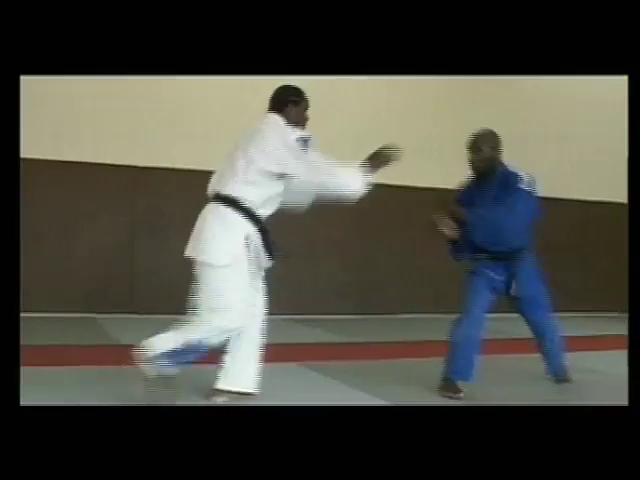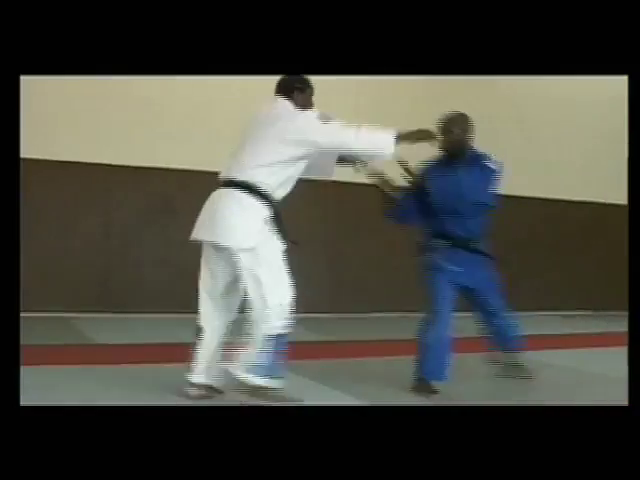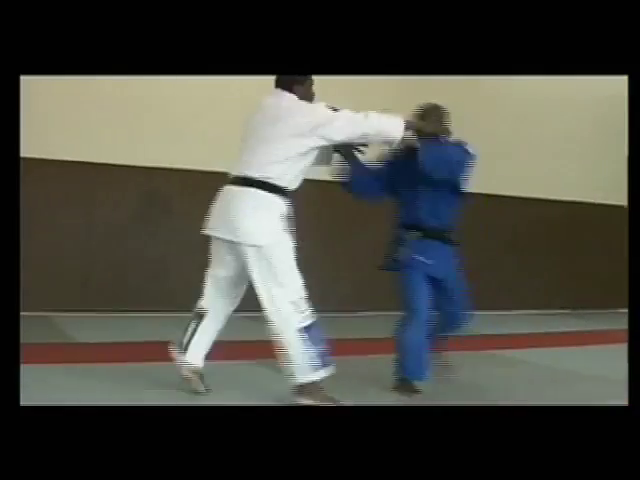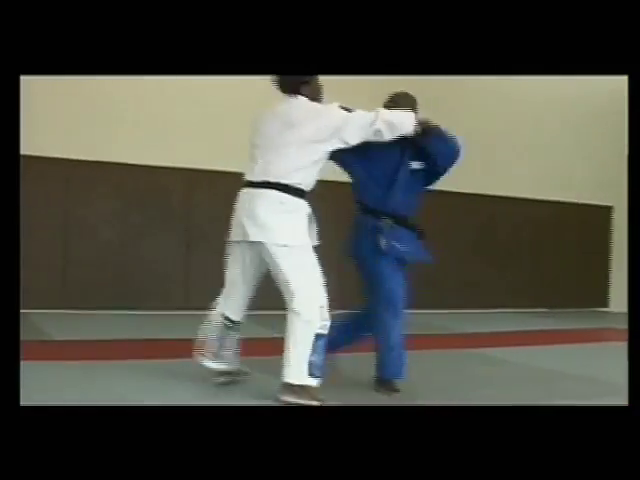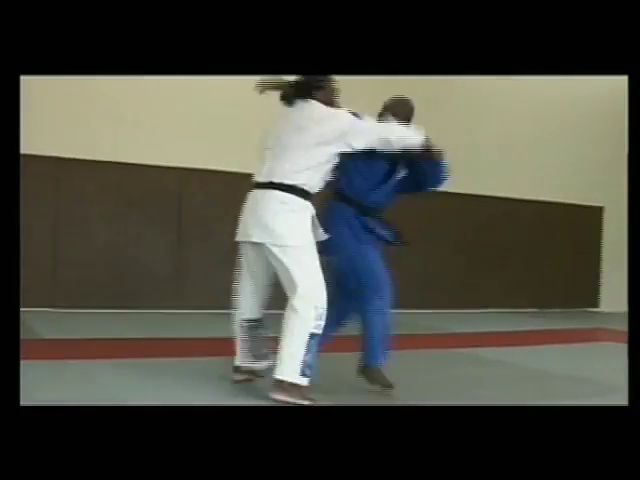
dt=0.1s
person 1, frame 1
left shoulder: (287, 146)
right shoulder: (288, 138)
left elbow: (306, 187)
right elbow: (325, 179)
right wrist: (369, 167)
left hip: (242, 239)
right hip: (230, 237)
left knee: (250, 317)
right knee: (224, 321)
left ankle: (232, 385)
right ankle: (155, 354)
person 1, frame 2
left shoulder: (270, 119)
right shoulder: (301, 121)
right elbow: (355, 140)
right wrist: (407, 135)
left hip: (225, 210)
right hip: (248, 215)
left knee: (219, 303)
right knee: (276, 301)
left ankle: (202, 380)
right ankle: (257, 376)
person 1, frame 3
left shoulder: (268, 114)
right shoulder: (309, 114)
right elbow: (363, 124)
right wrist: (409, 124)
left hip: (233, 205)
right hip: (257, 215)
left knee: (219, 293)
right knee: (288, 298)
left ankle: (190, 361)
right ankle: (307, 382)
person 1, frame 4
left shoulder: (271, 116)
right shoulder: (327, 117)
right elbow: (380, 121)
right wrist: (416, 121)
left hip: (250, 207)
right hip: (280, 214)
left knee: (235, 292)
right knee: (310, 299)
left ankle: (221, 361)
right ankle: (297, 383)
person 1, frame 5
left shoulder: (289, 119)
right shoulder: (337, 122)
right elbow: (388, 135)
right wrist: (419, 140)
left hip: (259, 207)
right hip: (289, 213)
left knee: (250, 294)
right knee: (309, 299)
left ankle: (247, 364)
right ankle: (288, 381)
person 2, frame 1
left shoulder: (520, 184)
right shoulder: (469, 192)
left elbow: (511, 228)
right elbow: (468, 236)
left wrist: (467, 216)
right wrist: (454, 232)
left hip: (519, 267)
right hip: (485, 266)
left knee: (543, 323)
right knee: (471, 319)
left ankle: (558, 370)
right ankle: (451, 378)
person 2, frame 2
left shoulder: (486, 167)
right shoulder: (433, 170)
left elbow: (464, 194)
right elbow: (412, 214)
left wrist: (425, 181)
right wrist: (396, 195)
left hip: (474, 255)
right hip: (442, 254)
left knee: (496, 310)
right knee: (440, 314)
left ankle: (510, 357)
right ankle: (425, 377)
person 2, frame 3
left shoulder: (455, 155)
right shoulder: (401, 159)
left elbow: (441, 164)
right elbow: (370, 184)
left wrist: (418, 145)
right wrist: (347, 155)
left hip: (441, 248)
right hip: (413, 248)
left knee: (453, 309)
right knee: (419, 313)
left ankle: (427, 345)
right ankle: (406, 376)
person 2, frame 4
left shoulder: (423, 150)
right shoulder: (368, 142)
left elbow: (449, 152)
left wrist: (426, 128)
left hip: (399, 236)
right hip: (377, 235)
left knee: (381, 305)
right knee: (391, 303)
left ankle: (326, 346)
right ankle: (387, 374)
person 2, frame 5
left shoulder: (410, 159)
left elbow: (431, 179)
left wrist: (430, 157)
left hip: (361, 226)
right hip: (345, 221)
left knee: (346, 300)
right knee: (377, 287)
right ankle: (372, 363)
